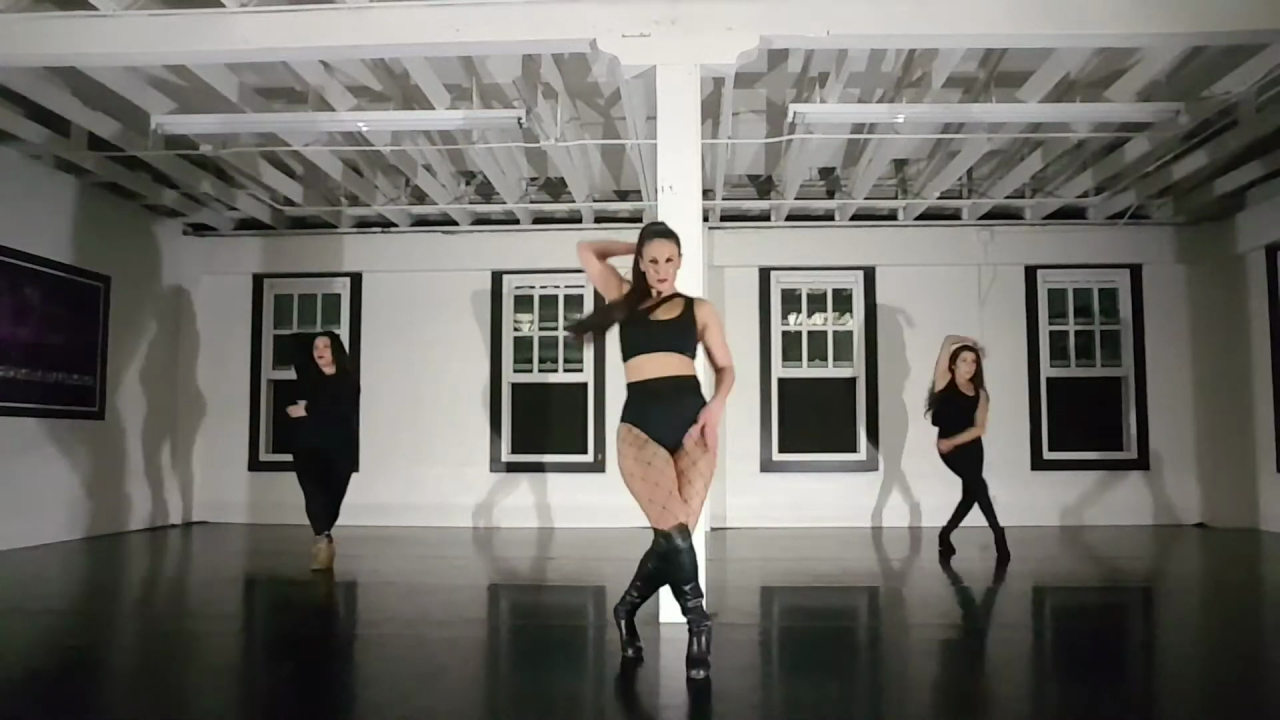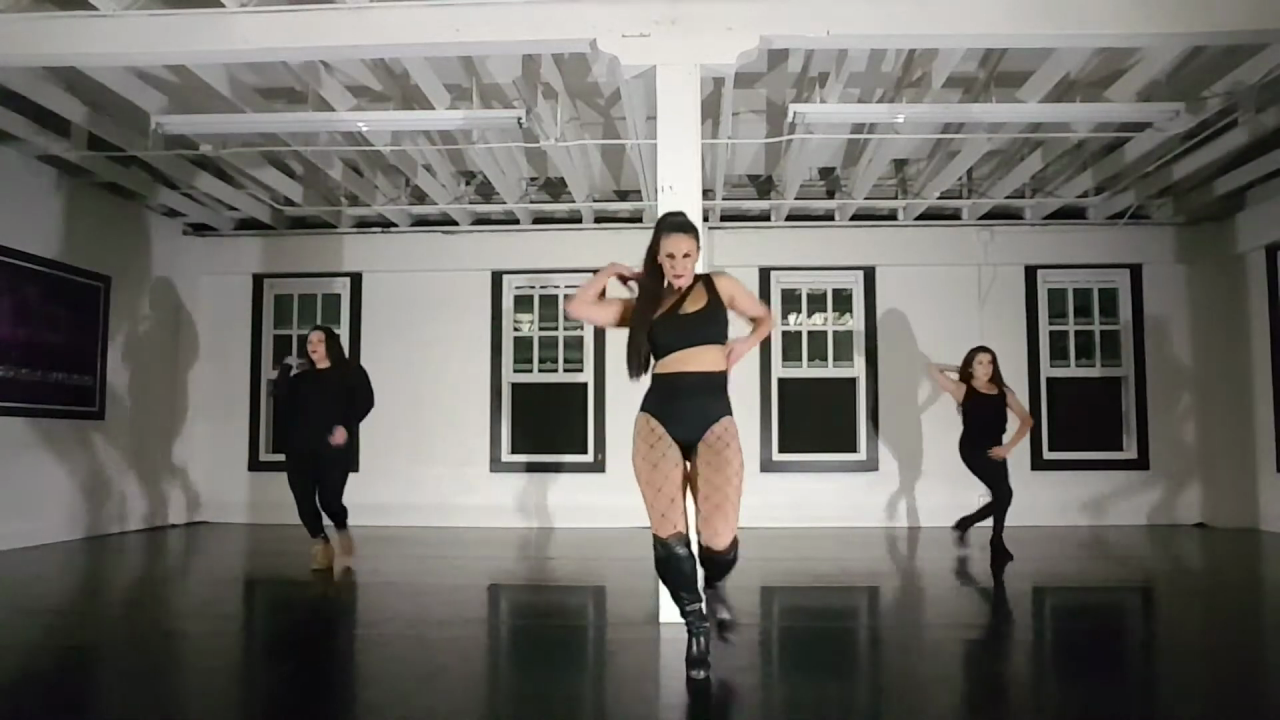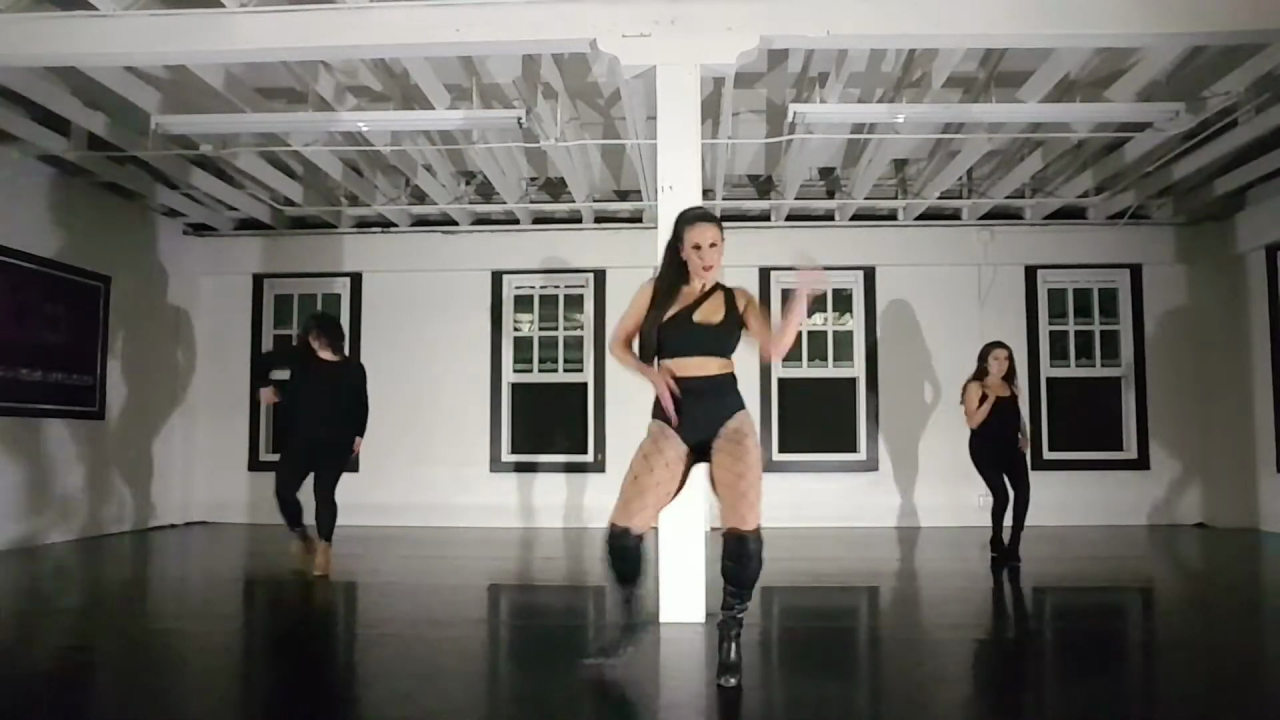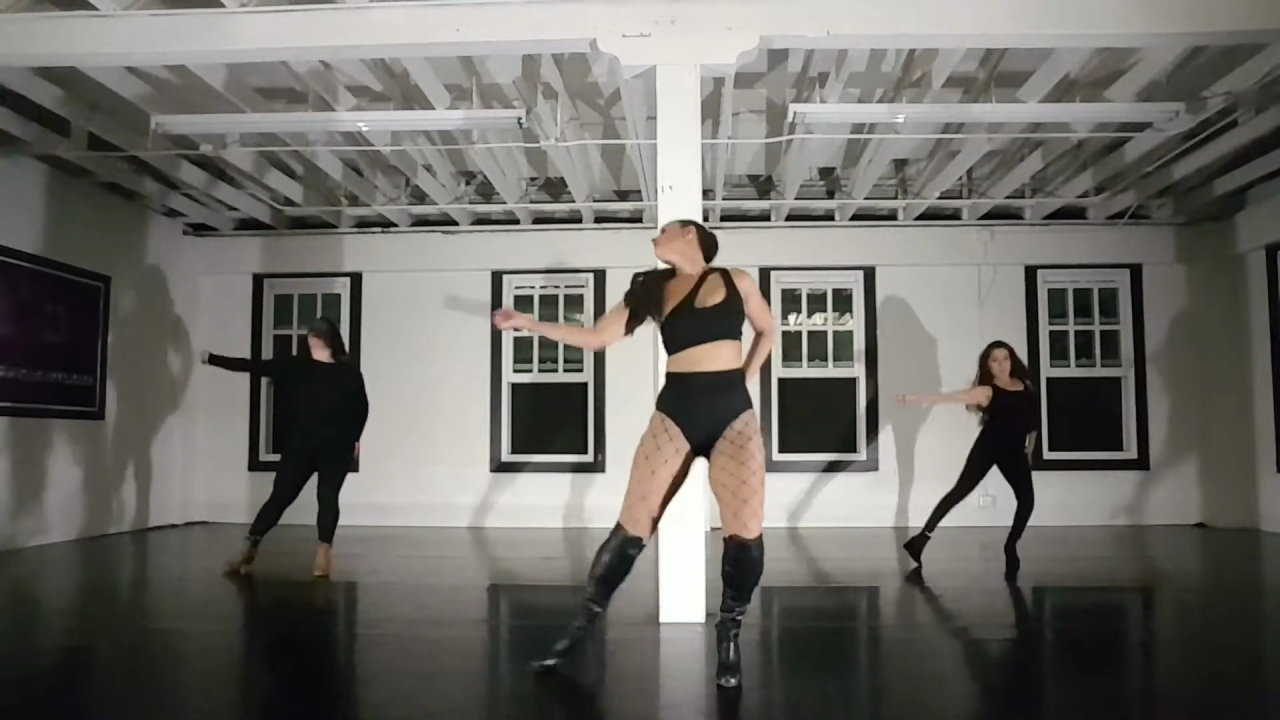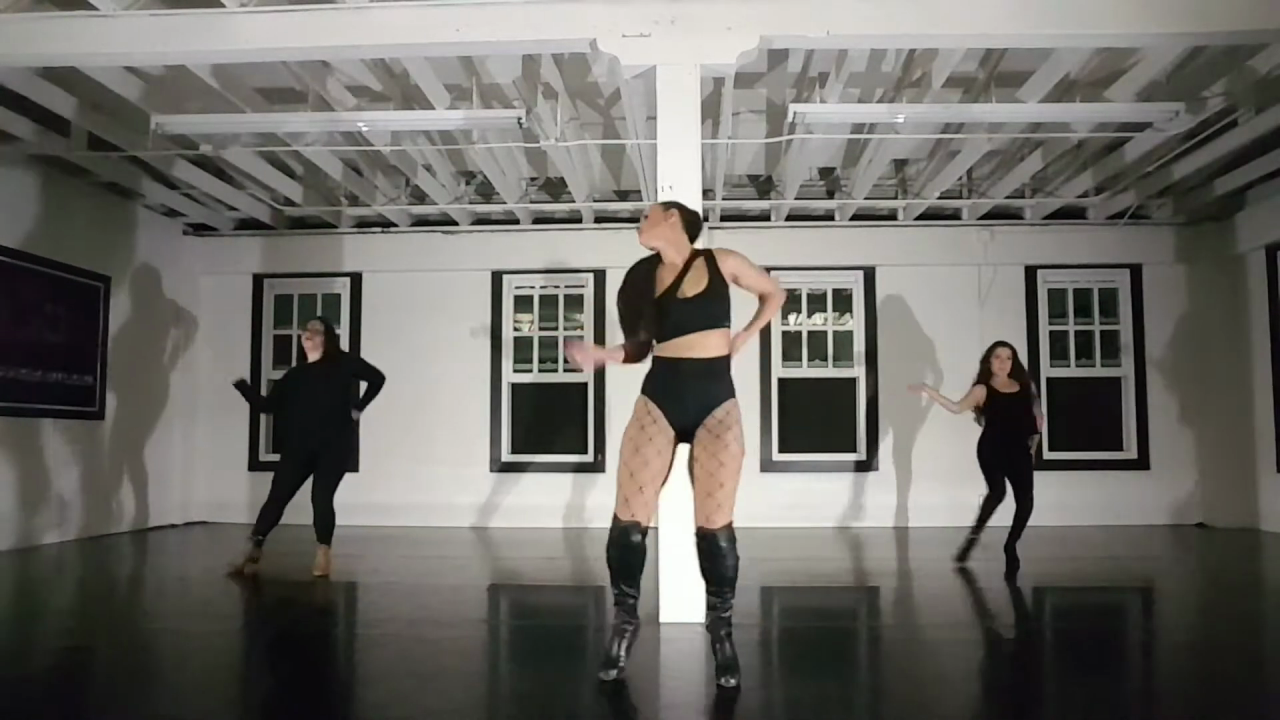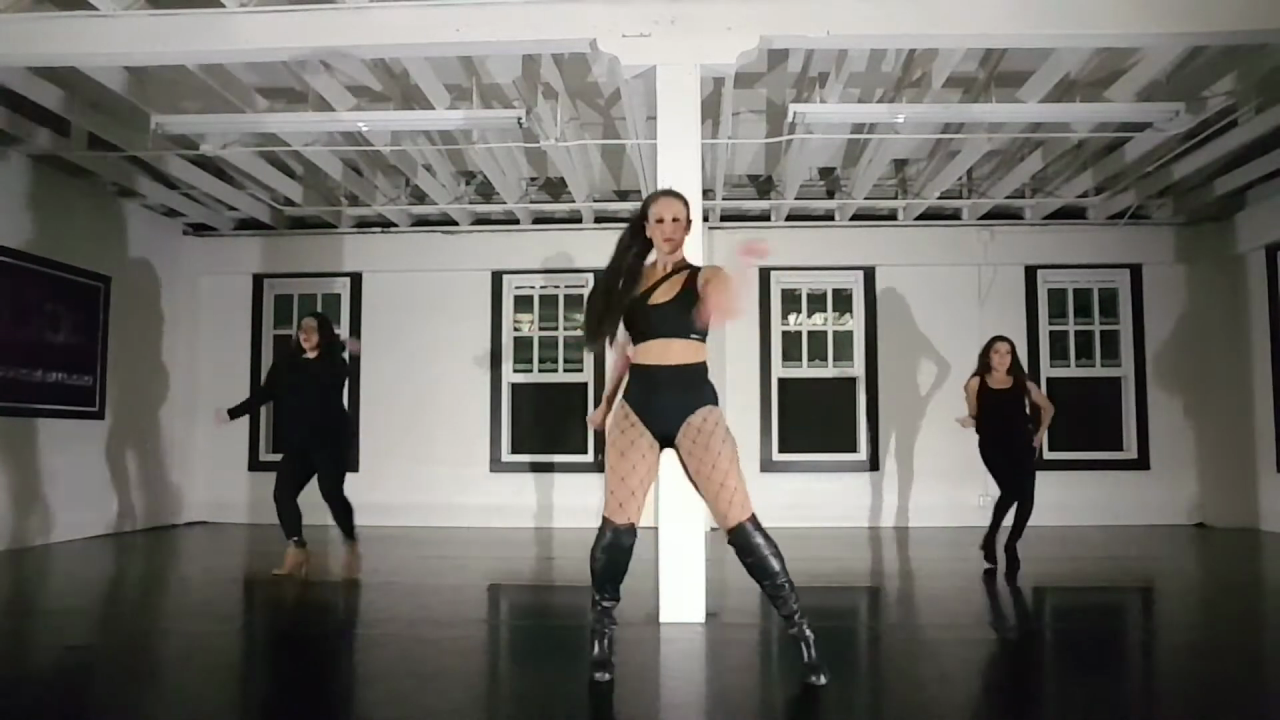
dt=0.3s
person 1, frame 1
left shoulder: (698, 309)
right shoulder: (625, 297)
left elbow: (726, 367)
right elbow: (586, 250)
left wrist: (716, 405)
right wrist: (636, 245)
left hip: (690, 424)
right hip: (639, 426)
left knee: (675, 536)
right knee: (672, 529)
left ankle: (627, 607)
right ankle: (698, 625)
person 1, frame 2
left shoulder: (718, 286)
right shoulder: (641, 304)
left elbow: (765, 318)
right elbow: (579, 310)
left wrist: (742, 347)
right wrist: (610, 272)
left hip: (712, 415)
right hip: (658, 418)
left knee: (720, 539)
right knee: (669, 536)
left ankle: (714, 591)
right ankle: (695, 624)
person 1, frame 3
left shoulder: (738, 299)
right shoulder: (656, 290)
left elbow: (774, 351)
right elbow: (619, 342)
left wrist: (802, 298)
right wrist: (651, 374)
left hip: (727, 416)
right hip: (671, 420)
left knee: (743, 528)
right knee: (625, 527)
left ankle: (730, 630)
right ankle: (629, 620)
person 1, frame 4
left shoulder: (735, 281)
right shoulder: (650, 289)
left elbow: (767, 331)
right elbow: (594, 338)
left wrist: (742, 375)
right wrist: (535, 325)
left hip: (733, 413)
right hip: (675, 414)
left knee: (746, 532)
right knee: (632, 529)
left ankle: (728, 631)
right ankle: (584, 624)
person 1, frame 5
left shoulder: (720, 262)
right shoulder: (642, 278)
left elbow: (774, 293)
left wrist: (744, 336)
right wrist: (598, 353)
left hip: (715, 401)
right hip: (659, 400)
left knee: (715, 525)
right knee: (628, 520)
left ankle: (721, 630)
right ankle: (624, 622)
person 1, frame 6
left shoulder: (705, 277)
right shoulder: (631, 278)
left elbow: (718, 321)
left wrist: (735, 270)
right wrist: (608, 399)
left hip: (694, 406)
right hip: (636, 408)
left knee: (740, 522)
right knee: (618, 521)
left ankle: (800, 629)
right ankle: (601, 630)
person 2, frame 1
left shoulder: (348, 379)
right shoulder: (309, 374)
left elbow: (344, 409)
left wrist: (307, 409)
left hip: (340, 449)
right hip: (308, 448)
left knee: (332, 498)
right knee: (314, 495)
left ankle: (323, 540)
right ankle: (324, 542)
person 2, frame 2
left shoulder: (350, 371)
right shoulder: (301, 374)
left elbow: (365, 402)
right elbow: (279, 398)
left wrist: (346, 426)
right wrist: (286, 369)
left hip: (334, 449)
right hip: (299, 448)
left knee: (329, 497)
right knee: (304, 499)
left ankle: (342, 531)
right ankle: (321, 544)
person 2, frame 3
left shoulder: (352, 368)
right shoulder: (301, 356)
left elbow: (360, 404)
right elbow: (266, 359)
left wrist: (358, 434)
right wrist: (265, 385)
left hip: (334, 441)
right hip: (299, 439)
left knee: (324, 492)
right knee: (284, 489)
left ankle: (323, 549)
right ankle: (300, 535)
person 2, frame 4
left shoulder: (347, 372)
right shoulder: (294, 366)
left elbow: (361, 406)
right elbow: (252, 367)
left wrist: (355, 436)
right wrist: (214, 360)
left hip: (336, 446)
right hip: (299, 444)
left knee: (327, 498)
right knee: (280, 496)
left ankle: (324, 553)
right ankle: (249, 549)
person 2, frame 5
left shoulder: (343, 363)
right shoulder: (295, 375)
left elbow: (377, 379)
right elbow: (267, 406)
left wrist: (358, 408)
right wrist: (241, 386)
left hip: (334, 445)
right hip: (299, 446)
left knee: (321, 498)
right knee: (277, 496)
left ankle: (323, 554)
right ankle: (254, 550)
person 2, frame 6
left shoulder: (333, 363)
right shoulder: (288, 362)
right elbow: (265, 394)
right wrist: (232, 413)
left hip: (330, 440)
right hip: (298, 442)
left knee: (332, 494)
right knee: (283, 494)
left ankle: (351, 548)
right ankle: (298, 551)
person 3, frame 1
left shoulder: (980, 394)
right shoulder: (944, 379)
left elbow: (980, 428)
right elbow: (948, 341)
left wrist: (953, 441)
right wrist: (968, 342)
left hip: (971, 446)
right hip: (950, 447)
left knee: (971, 494)
right knee: (978, 485)
left ankle: (946, 534)
right ankle: (997, 533)
person 3, frame 2
left shoulder: (1003, 392)
right shoulder: (962, 389)
left elbow: (1026, 420)
right elbow: (934, 370)
left wrist: (1010, 445)
right wrist: (955, 371)
left hip: (994, 450)
right hip: (973, 449)
left knee: (1000, 496)
right knee: (1004, 493)
left ankle: (964, 524)
right ankle: (997, 542)
person 3, frame 3
left shoulder: (1011, 388)
right shoulder: (975, 387)
right elbow: (972, 423)
left wrist: (1024, 437)
right wrist: (990, 398)
left hip: (1010, 447)
right hip: (984, 448)
left knee: (1023, 490)
right knee: (1001, 495)
left ankle: (1014, 545)
right ankle: (997, 541)
person 3, frame 4
left shoulder: (1025, 385)
right shoulder: (987, 391)
left elbow: (1030, 417)
right elbow: (951, 397)
left wrist: (1031, 444)
right wrist: (916, 399)
left hip: (1016, 450)
right hip: (989, 446)
left knee: (1027, 501)
right knee: (961, 490)
left ankle: (1011, 548)
right ankle: (922, 536)
person 3, frame 5
left shoulder: (1025, 387)
right shoulder: (983, 389)
left elbow: (1037, 417)
right elbow: (957, 408)
left wrist: (1034, 444)
right wrist: (927, 390)
left hip: (1019, 450)
right hip: (992, 448)
left knee: (1026, 501)
right knee: (997, 493)
left ankle: (1011, 548)
right ankle: (973, 537)
person 3, frame 6
left shoulder: (1022, 383)
right shoulder: (976, 383)
left elbow: (1047, 407)
right elbow: (972, 415)
left wrist: (1040, 433)
right wrist: (968, 421)
left hip: (1021, 445)
right hip: (992, 445)
left knee: (1026, 497)
right knee: (1010, 493)
left ankle: (1011, 547)
right ankle: (990, 538)
